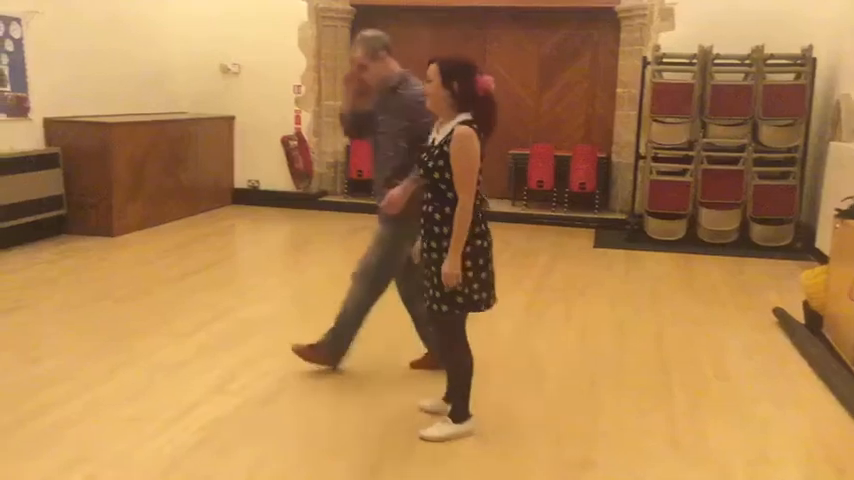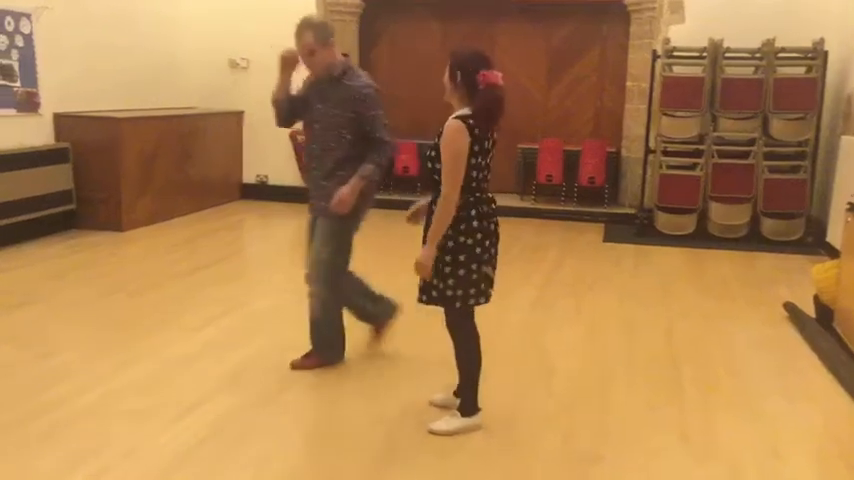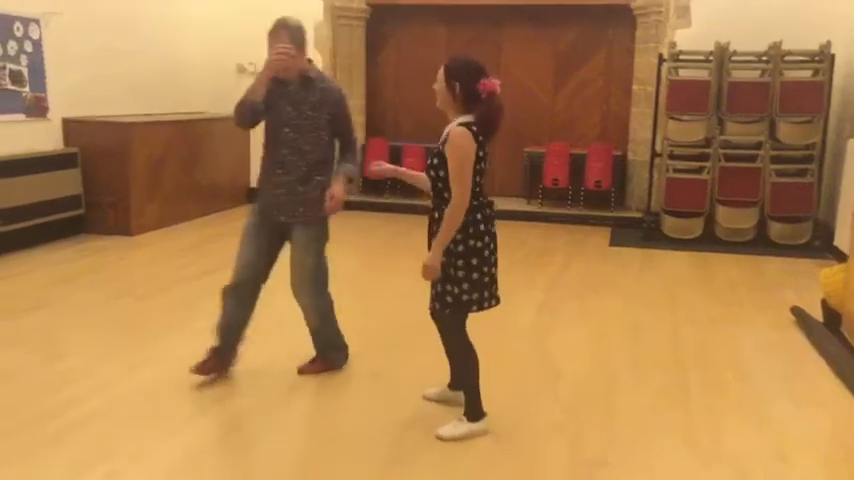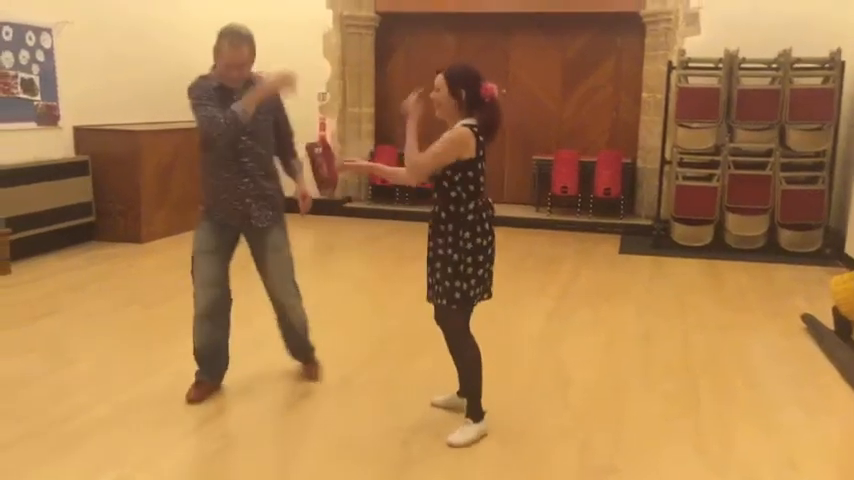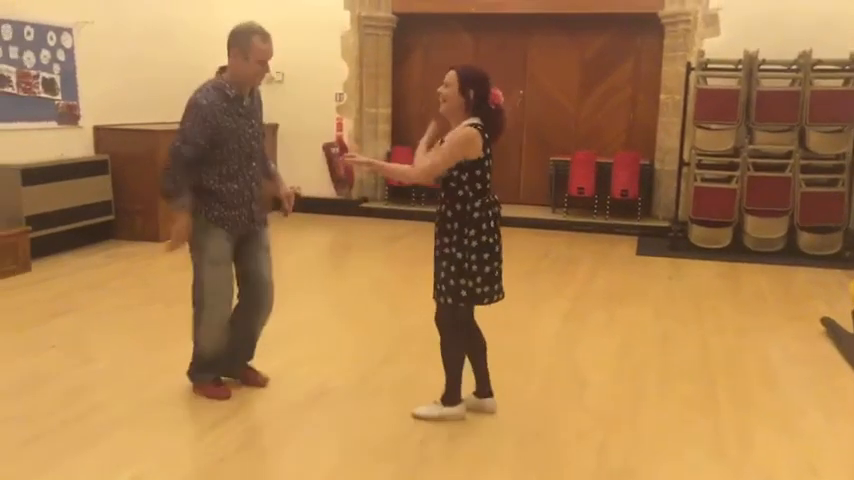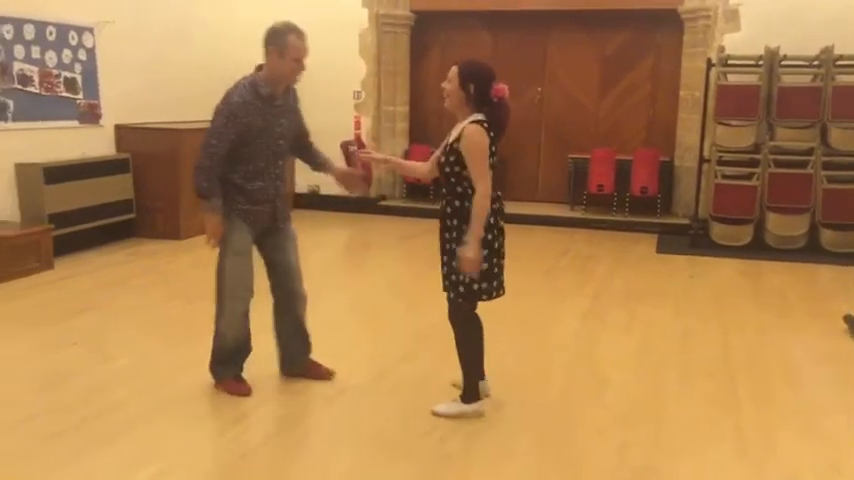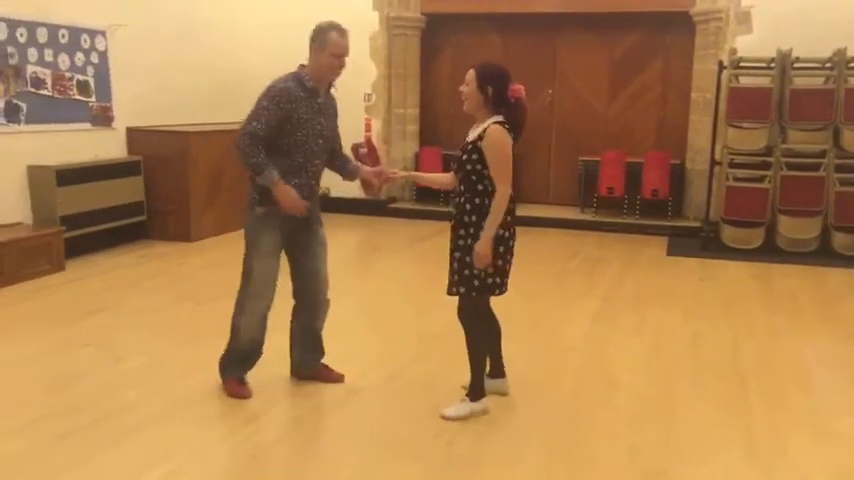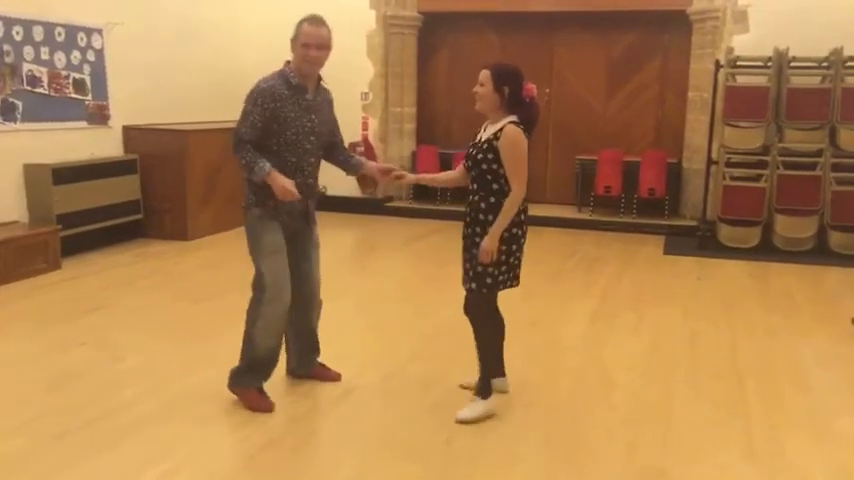
dt=0.4s
person 1, frame 1
left shoulder: (414, 96)
right shoulder: (383, 94)
right elbow: (354, 129)
right wrist: (352, 93)
left hip: (406, 205)
right hip: (398, 204)
left knee: (367, 277)
right knee: (411, 279)
left ankle: (331, 348)
right ankle: (438, 349)
person 1, frame 2
left shoulder: (359, 88)
right shoulder: (314, 83)
left elbow: (382, 146)
right elbow: (284, 118)
left wrist: (356, 185)
right wrist: (285, 76)
left hip: (343, 196)
right hip: (319, 193)
left knee: (320, 274)
right knee: (327, 270)
left ankle: (327, 348)
right ankle: (378, 310)
person 1, frame 3
left shoulder: (327, 91)
right shoulder: (266, 84)
left elbow: (349, 144)
right elbow: (244, 119)
left wrist: (340, 181)
right wrist: (267, 72)
left hip: (309, 205)
right hip: (269, 201)
left knee: (307, 284)
right knee: (243, 278)
left ankle: (331, 352)
right ankle: (223, 351)
person 1, frame 4
left shoulder: (267, 91)
right shoulder: (202, 90)
left elbow: (284, 142)
right elbow: (220, 131)
left wrist: (298, 180)
right wrist: (257, 94)
left hip: (265, 206)
right hip: (217, 209)
left knee: (283, 287)
right knee: (209, 294)
left ankle: (303, 351)
right ankle: (209, 374)
person 1, frame 5
left shoulder: (253, 96)
right shoulder: (206, 102)
right elbow: (179, 162)
left wrist: (277, 181)
right wrist: (181, 214)
left hip: (252, 214)
right hip: (213, 217)
left knee: (260, 294)
right knee: (214, 300)
left ankle: (235, 360)
right ankle: (205, 373)
person 1, frame 6
left shoulder: (289, 97)
right shoulder: (239, 100)
left elbow: (300, 143)
right elbow: (208, 159)
left wrist: (332, 168)
right wrist: (213, 211)
left hip: (276, 208)
right hip: (238, 210)
left knee: (291, 286)
right knee: (236, 293)
left ankle: (296, 358)
right ankle: (226, 369)
person 1, frame 7
left shoulder: (329, 102)
right shoulder: (283, 91)
left elbow: (332, 154)
right elbow: (248, 142)
left wrist: (362, 172)
right wrist: (278, 186)
left hip: (307, 212)
right hip: (270, 209)
left knee: (315, 291)
right knee: (258, 292)
left ankle: (306, 361)
right ankle: (233, 369)
person 1, frame 8
left shoulder: (323, 97)
right shoulder: (268, 91)
left elbow: (332, 147)
right elbow: (241, 145)
left wrist: (367, 166)
right wrist: (270, 176)
left hip: (303, 210)
right hip: (267, 209)
left knee: (307, 291)
right knee: (273, 293)
left ankle: (303, 360)
right ankle: (247, 379)
person 2, frame 1
left shoulder: (464, 133)
right shoulder: (445, 129)
left elbow: (466, 200)
left wrist: (455, 256)
right wrist: (427, 239)
left hip: (459, 241)
right hip: (443, 236)
left knee: (452, 327)
right knee: (442, 322)
left ankle: (461, 418)
right ankle: (452, 398)
person 2, frame 2
left shoulder: (457, 127)
right shoulder: (480, 123)
left elbow: (451, 195)
left wrist: (429, 247)
right wrist: (427, 205)
left hip: (460, 233)
right hip: (476, 227)
left knee: (459, 320)
right knee: (459, 317)
left ankle: (469, 411)
right ankle: (463, 392)
person 2, frame 3
left shoulder: (460, 134)
right shoulder: (459, 129)
left elbow: (460, 200)
right elbow: (441, 183)
left wrist: (436, 252)
right wrist: (396, 172)
left hip: (464, 240)
right hip: (459, 238)
left knee: (451, 324)
right knee: (444, 314)
left ankle: (475, 415)
right ankle: (458, 385)
person 2, frame 4
left shoulder: (462, 135)
right shoulder: (455, 135)
left elbow: (417, 166)
right elbow: (415, 176)
left wrist: (412, 120)
right wrist: (369, 168)
left hip: (466, 239)
right hip: (452, 235)
left knee: (455, 325)
right knee: (450, 319)
left ankle: (476, 417)
right ankle: (467, 393)
person 2, frame 5
left shoulder: (468, 135)
right shoulder: (456, 134)
left elbow: (421, 174)
right elbow: (414, 173)
left wrist: (427, 139)
right wrist: (371, 163)
left hip: (470, 236)
right hip: (459, 234)
left knee: (448, 317)
right knee: (461, 317)
left ankle: (451, 401)
right ankle: (483, 395)
person 2, frame 6
left shoulder: (474, 132)
right shoulder: (461, 129)
left elbow: (483, 191)
right elbow: (429, 170)
left wrist: (473, 243)
right wrist: (385, 160)
left hip: (470, 231)
right hip: (459, 229)
left knee: (460, 312)
right knee: (464, 308)
left ankle: (471, 398)
right ankle: (477, 377)
person 2, frame 7
left shoulder: (496, 133)
right shoulder: (477, 130)
left elbow: (503, 191)
right elbow: (457, 180)
left wrist: (486, 239)
right wrist: (411, 176)
left hip: (486, 229)
right hip: (470, 227)
left knee: (470, 310)
right knee: (477, 307)
left ankle: (476, 396)
right ankle: (496, 376)
person 2, frame 8
left shoulder: (512, 133)
right shoulder: (487, 128)
left elbow: (517, 191)
right elbow: (464, 175)
left wrist: (495, 235)
right wrist: (417, 179)
left hip: (499, 229)
right hip: (478, 225)
left knee: (477, 305)
right knee: (483, 303)
left ankle: (485, 395)
right ankle: (495, 373)
